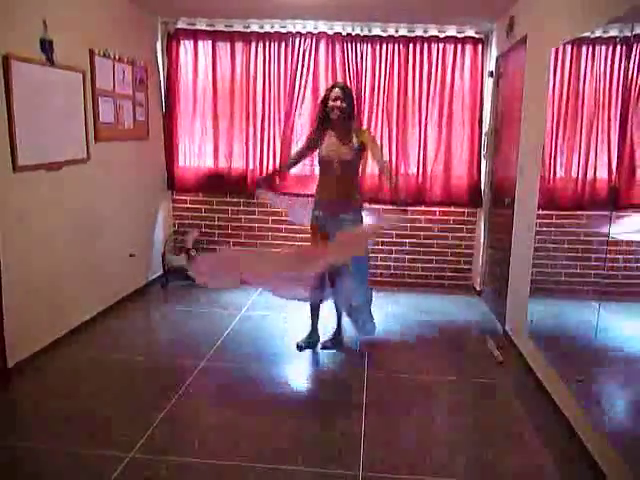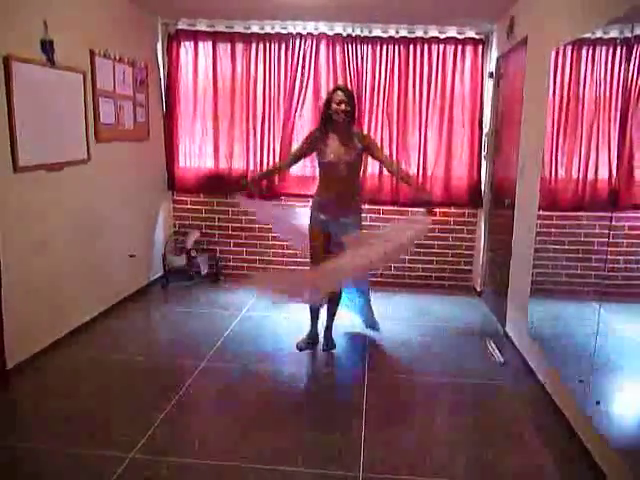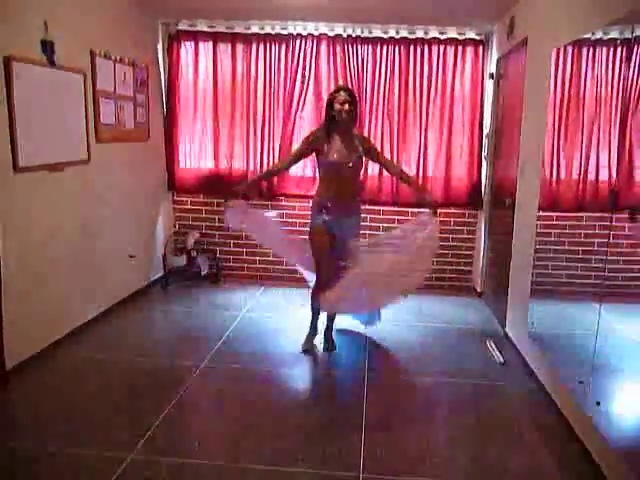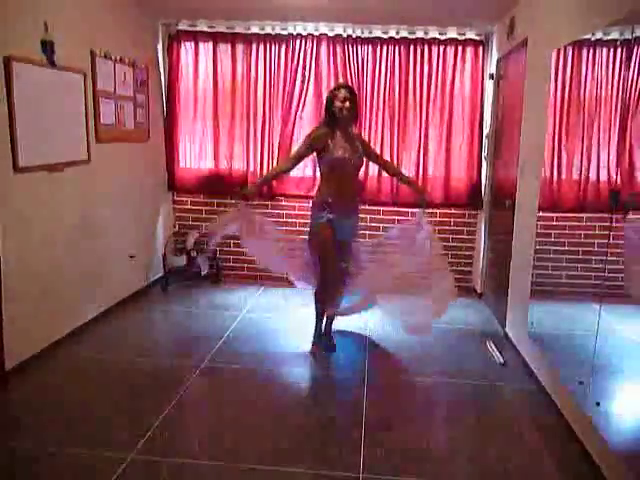
dt=0.1s
person 1, frame 1
left shoulder: (360, 135)
right shoulder: (318, 134)
left elbow: (380, 162)
right elbow: (295, 158)
left wrist: (394, 185)
right wrist: (270, 176)
left hip: (348, 211)
right hip: (321, 209)
left knee: (339, 272)
right knee: (316, 271)
left ankle: (338, 331)
right ankle: (314, 329)
person 1, frame 2
left shoulder: (362, 139)
right shoulder: (318, 137)
left elbow: (389, 164)
right elbow: (288, 161)
left wrist: (417, 188)
right wrist: (255, 179)
left hip: (349, 214)
right hip: (321, 211)
left ankle: (329, 330)
right ankle: (313, 330)
person 1, frame 3
left shoulder: (360, 141)
right shoulder: (319, 137)
left elbow: (390, 166)
right elbow: (288, 161)
left wrist: (420, 190)
right wrist: (253, 181)
left hip: (350, 214)
right hip: (324, 213)
left knee: (337, 275)
right knee: (324, 275)
left ankle: (328, 330)
right ankle: (312, 330)
person 1, frame 4
left shoulder: (358, 140)
right shoulder: (321, 134)
left elbow: (386, 166)
right elbow: (290, 162)
left wrist: (417, 188)
right wrist: (258, 184)
left hip: (349, 213)
right hip: (325, 211)
left knee: (339, 276)
right knee: (328, 274)
left ankle: (327, 330)
right ankle: (319, 331)
